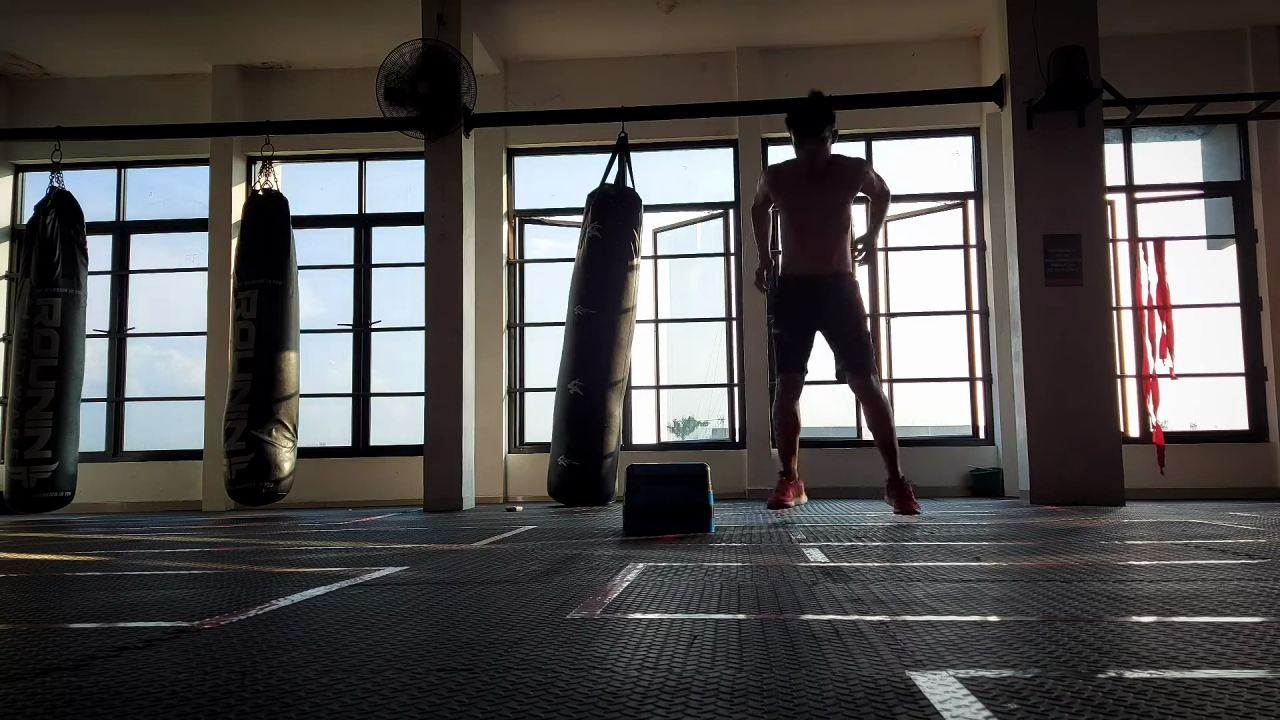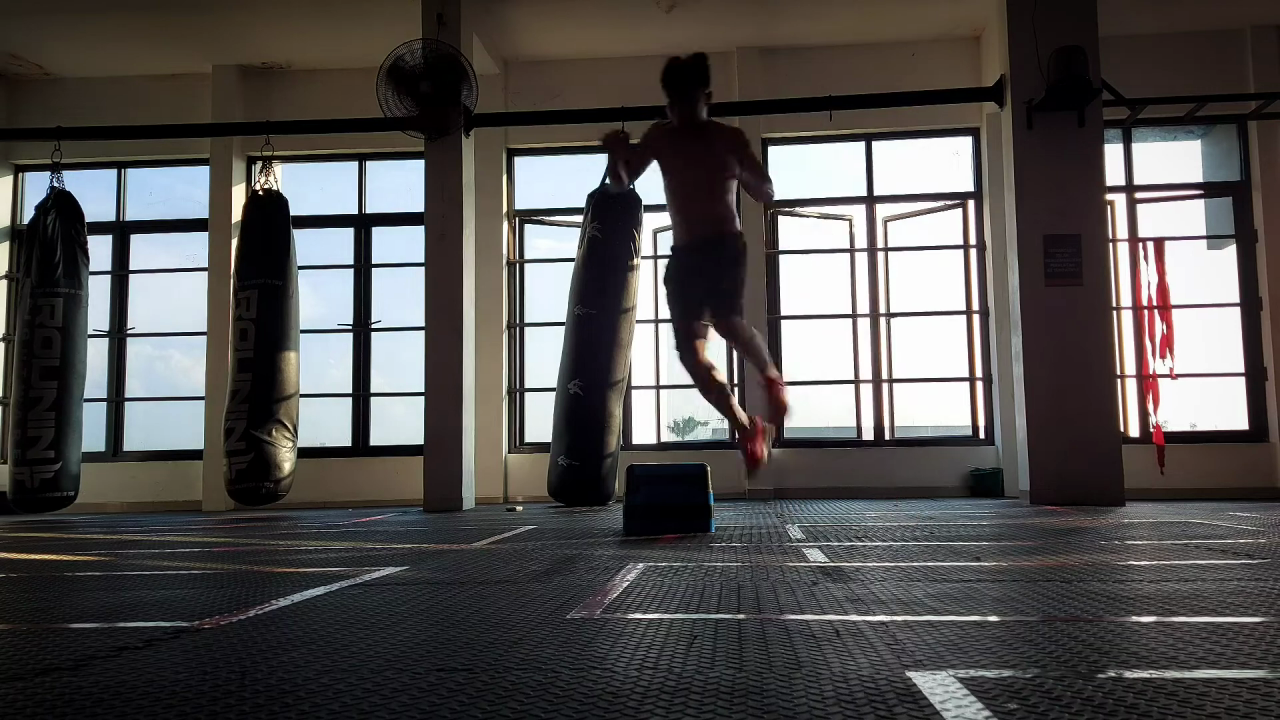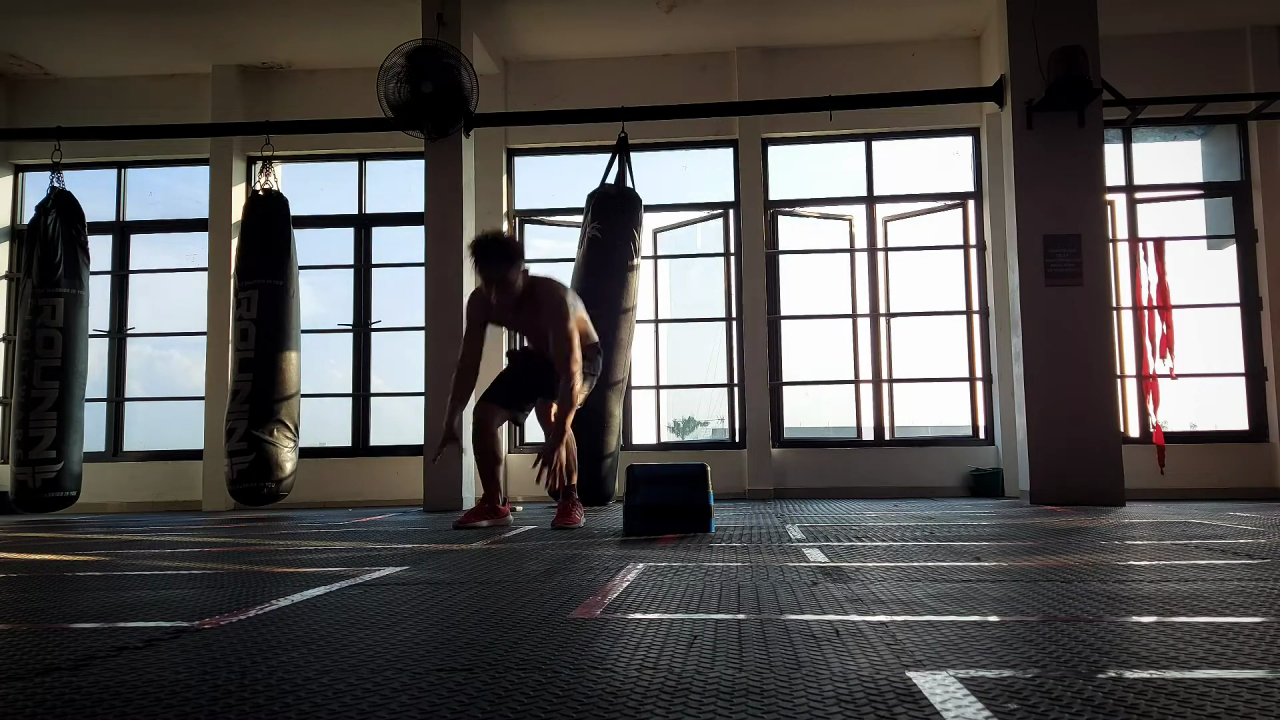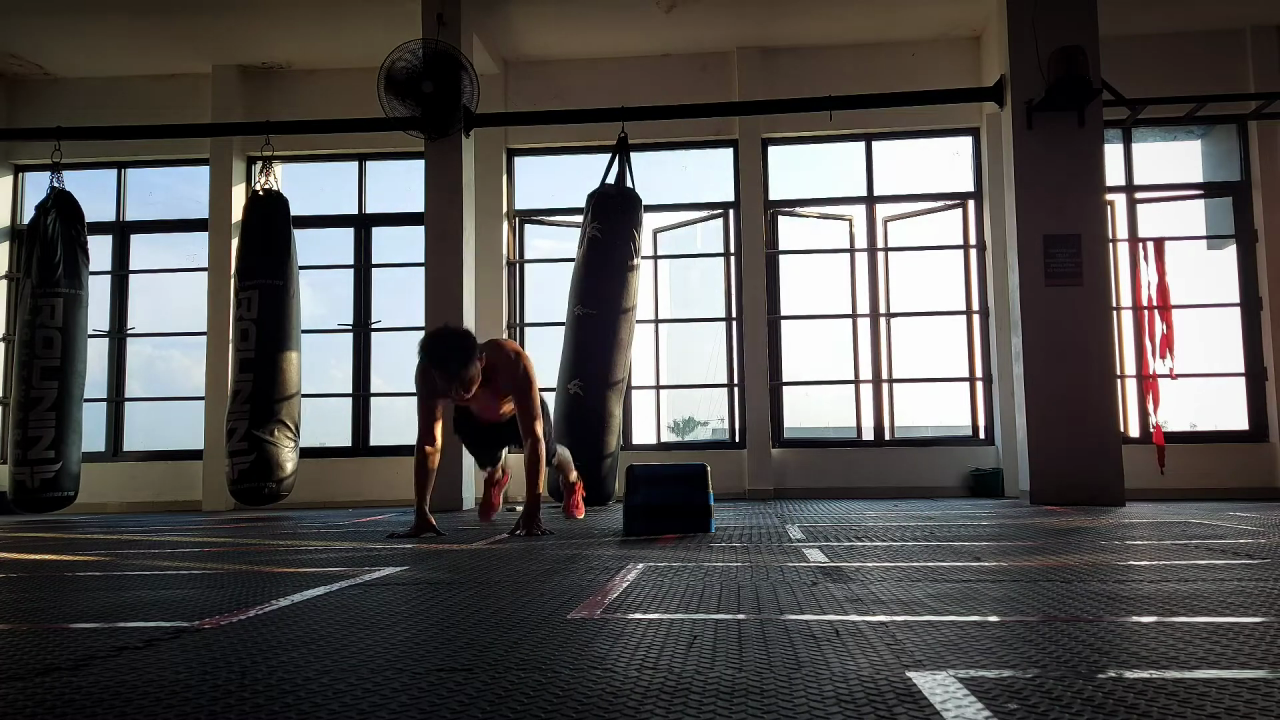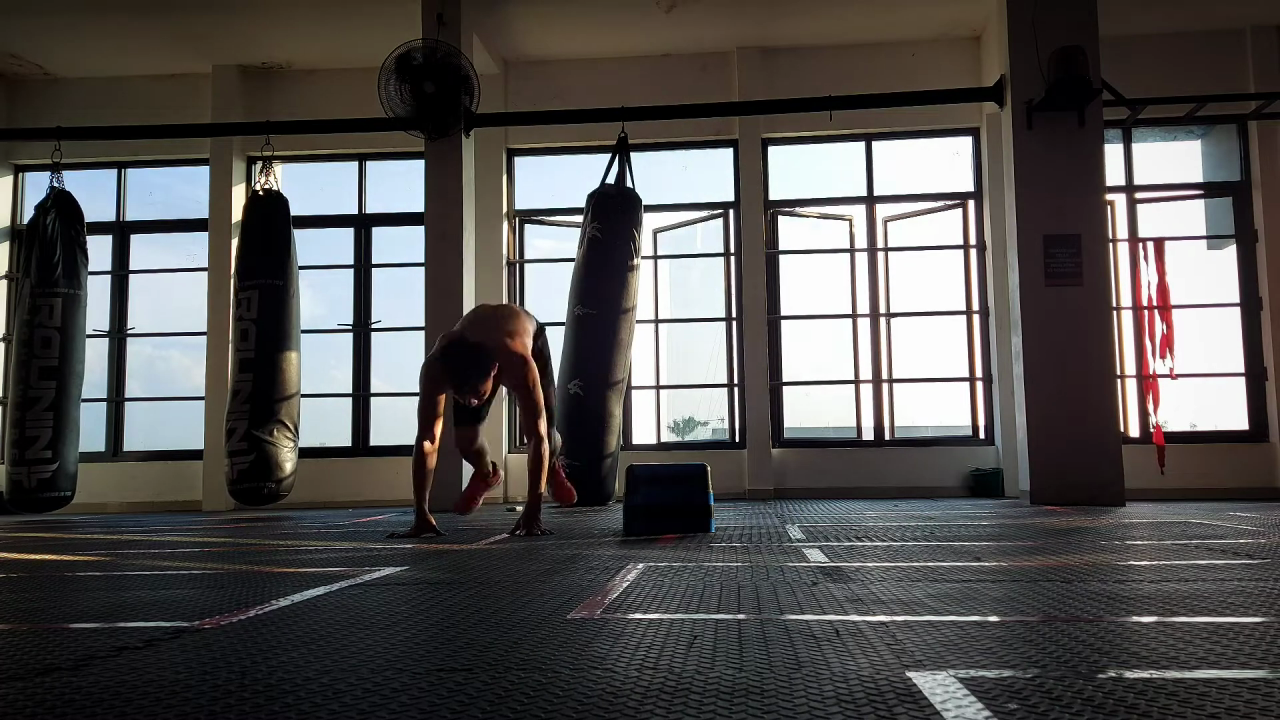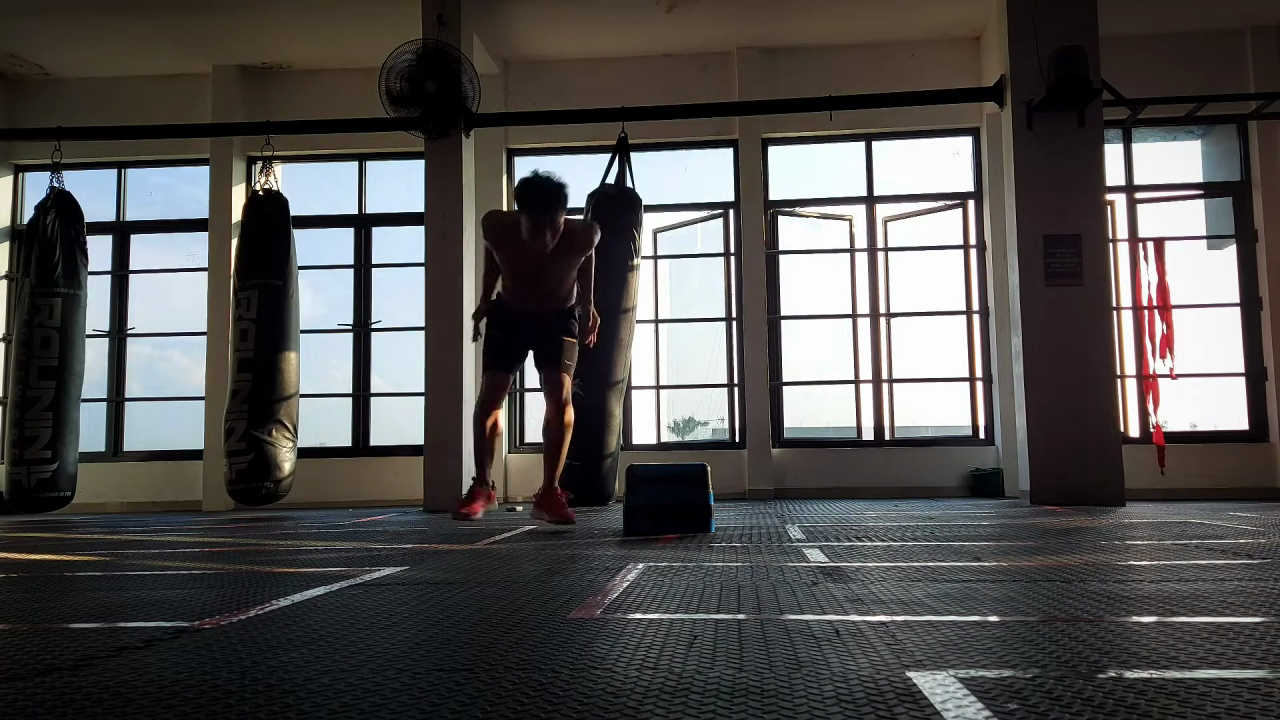
dt=0.5s
person 1, frame 1
left shoulder: (854, 171)
right shoulder: (776, 177)
left elbow: (883, 197)
right elbow: (758, 210)
left wrist: (872, 236)
right wrist: (764, 259)
left hip: (838, 286)
right hip: (790, 288)
left knee: (866, 383)
right knee: (787, 385)
left ankle: (897, 483)
right ankle: (790, 481)
person 1, frame 2
left shoulder: (730, 137)
right shoulder: (659, 137)
left elbow: (766, 195)
right elbow: (621, 182)
left wrist: (745, 170)
right wrist: (616, 154)
left hip: (723, 244)
right hip: (685, 254)
left knee: (725, 318)
right knee: (691, 354)
left ankle: (771, 379)
right ankle: (746, 427)
person 1, frame 3
left shoulder: (553, 300)
right shoulder: (480, 301)
left elbow: (571, 376)
right elbow: (468, 363)
left wrist: (556, 443)
right wrist: (451, 420)
left hip: (580, 355)
right hip: (536, 358)
left knee: (550, 413)
right knee: (485, 415)
left ankle: (570, 501)
right ankle: (493, 505)
person 1, frame 4
left shoulder: (514, 364)
right shoulder: (428, 372)
left elbow: (533, 438)
right elbow: (428, 442)
left wrist: (532, 513)
right wrist: (421, 515)
left hip: (514, 412)
left ankle: (571, 478)
right ankle: (495, 473)
person 1, frame 5
left shoulder: (520, 363)
right shoulder: (435, 368)
left elbow: (538, 436)
right elbow: (426, 440)
left wrist: (532, 511)
right wrist: (421, 515)
left knee: (542, 429)
right knee: (464, 438)
left ankle: (554, 469)
right ankle: (486, 472)
person 1, frame 6
left shoulder: (582, 233)
right shoulder: (495, 225)
left wrist: (588, 305)
right wrist: (484, 301)
left hip: (558, 316)
right hip: (508, 314)
left knee: (560, 395)
right knee: (491, 393)
left ankle: (549, 492)
right ankle: (482, 485)
